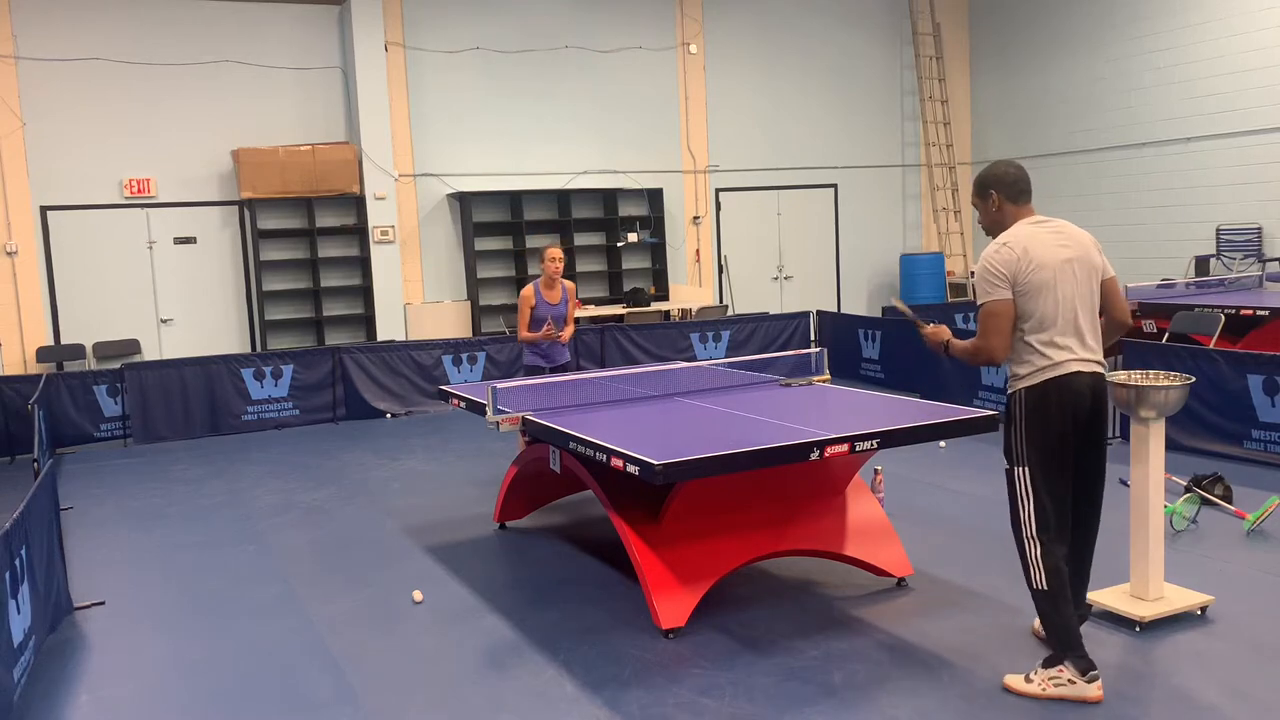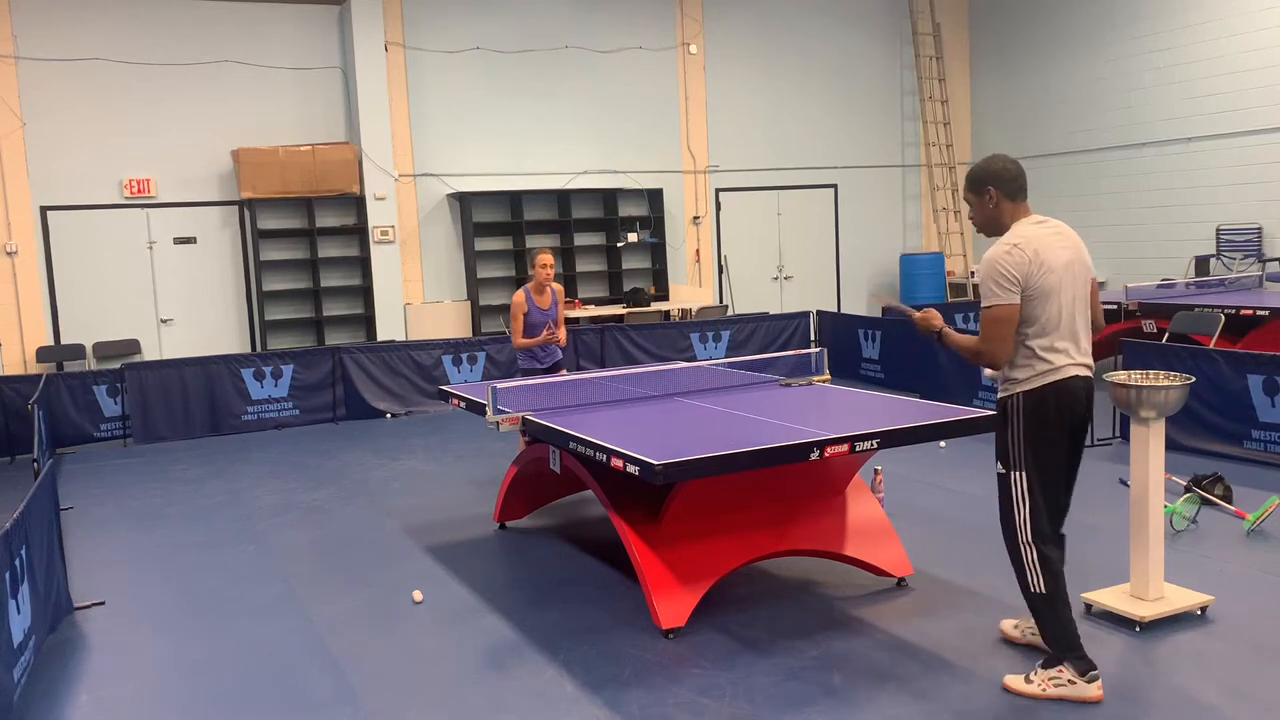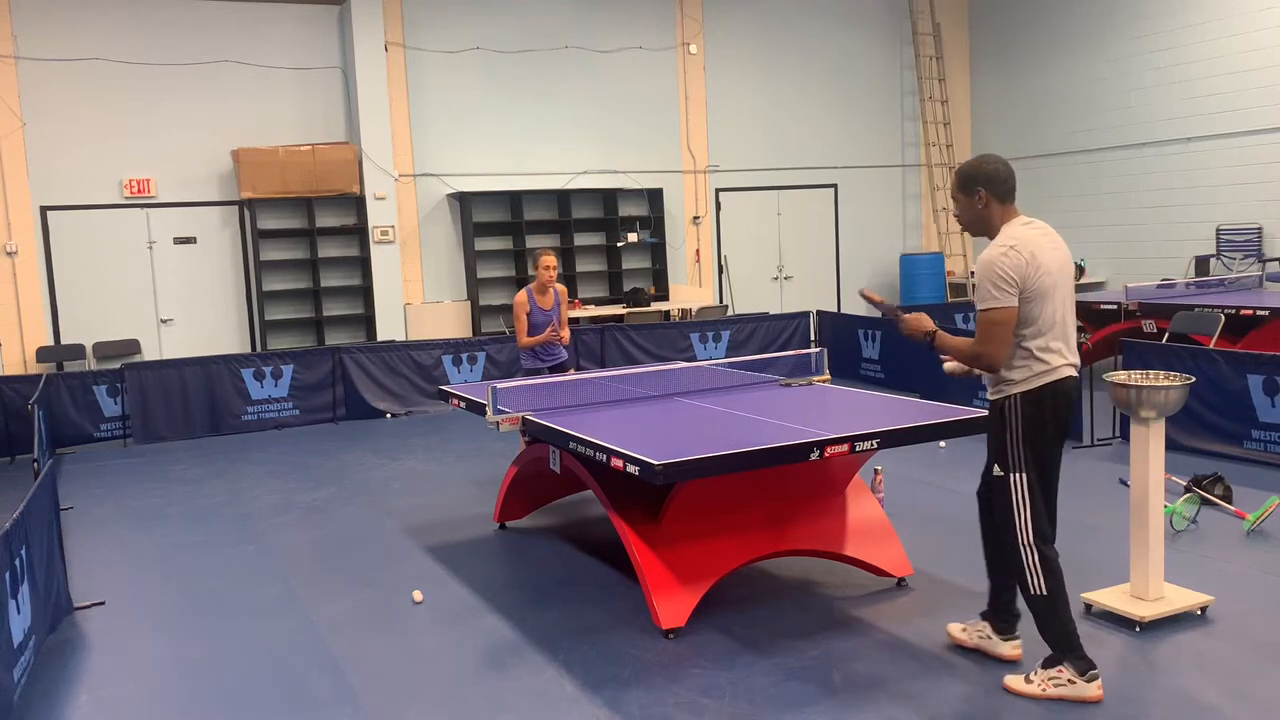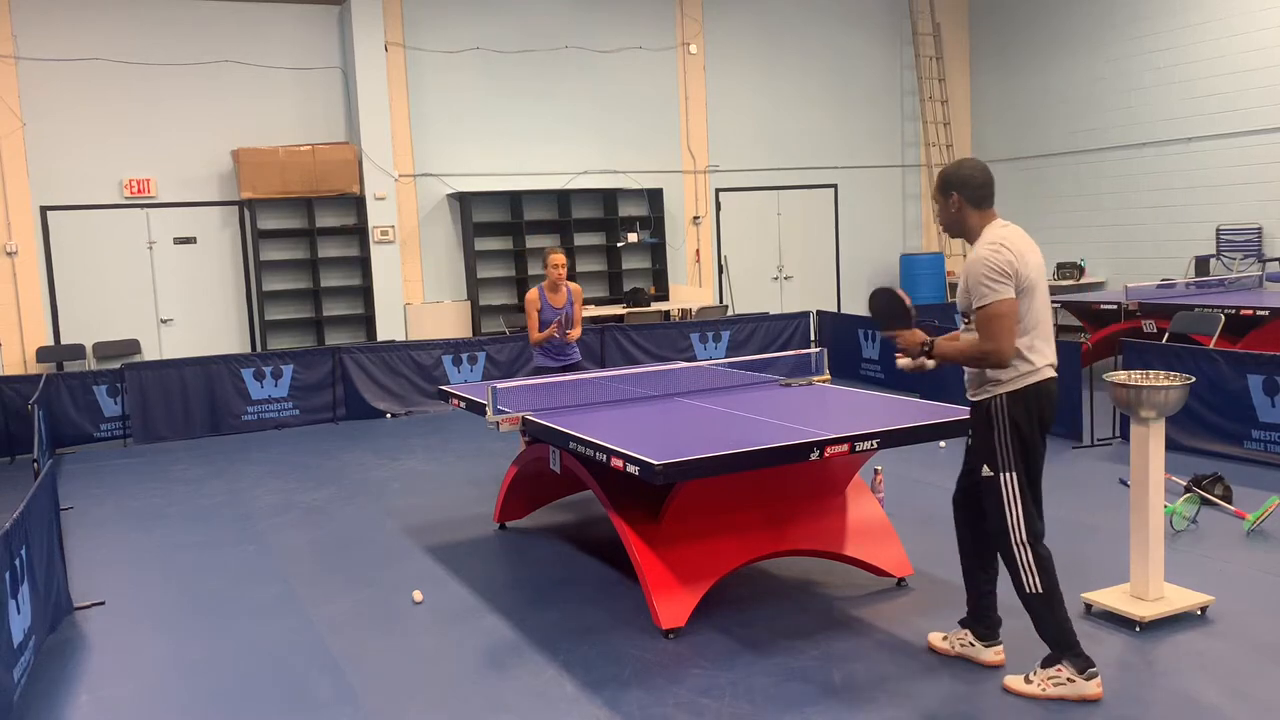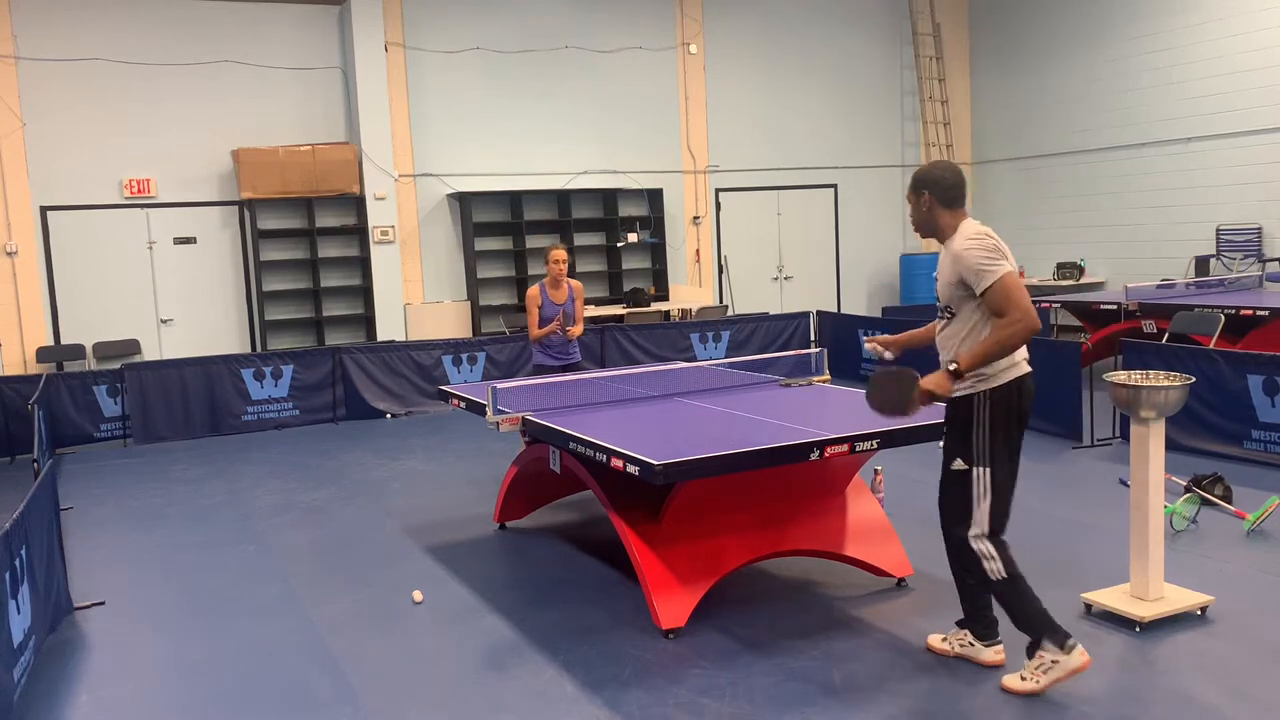
dt=0.2s
person 1, frame 1
left shoulder: (999, 256)
right shoulder: (1081, 238)
left elbow: (991, 352)
right elbow: (1120, 320)
left wrist: (946, 343)
left hip: (1041, 396)
right hip: (1091, 385)
left knee: (1039, 528)
right knee: (1080, 516)
left ankle: (1074, 667)
right ankle: (1067, 618)
person 1, frame 2
left shoulder: (1004, 257)
right shoulder: (1068, 236)
left elbow: (994, 355)
right elbow: (1093, 322)
left wrist: (941, 331)
left hip: (1034, 400)
right hip: (1077, 386)
left knee: (1029, 529)
right knee: (1046, 520)
left ankle: (1073, 667)
right ankle: (1048, 620)
person 1, frame 3
left shoulder: (999, 258)
right shoulder: (1046, 236)
left elbow: (992, 358)
left wrist: (932, 335)
right wrist: (964, 349)
left hip: (1026, 400)
right hip: (1057, 386)
left knee: (1028, 533)
right knee: (997, 507)
left ankle: (1074, 667)
right ankle: (999, 625)
person 1, frame 4
left shoulder: (988, 256)
right shoulder: (1011, 239)
left elbow: (1000, 350)
left wrist: (931, 349)
right wrist: (941, 342)
left hip: (1011, 401)
right hip: (1013, 397)
left knee: (1017, 534)
right knee: (972, 510)
left ankle: (1073, 665)
right ankle: (981, 632)
person 1, frame 5
left shoulder: (971, 246)
right shoulder: (960, 248)
left elbow: (1022, 321)
left wrist: (950, 374)
right wrist: (899, 340)
left hip: (989, 396)
right hip: (983, 395)
left knee: (975, 529)
right knee: (963, 517)
left ankle: (1055, 643)
right ankle: (979, 632)
